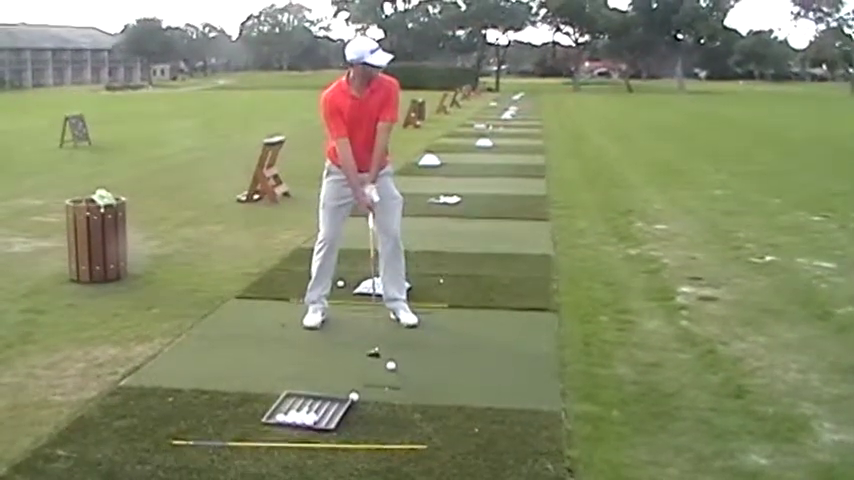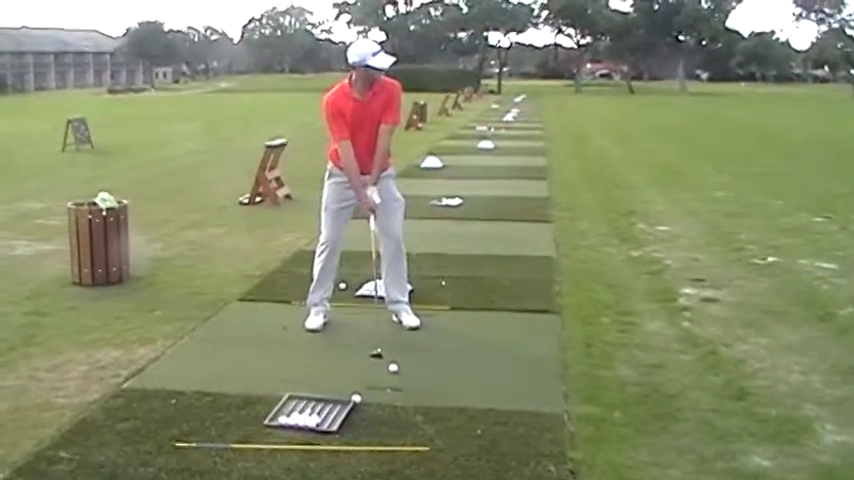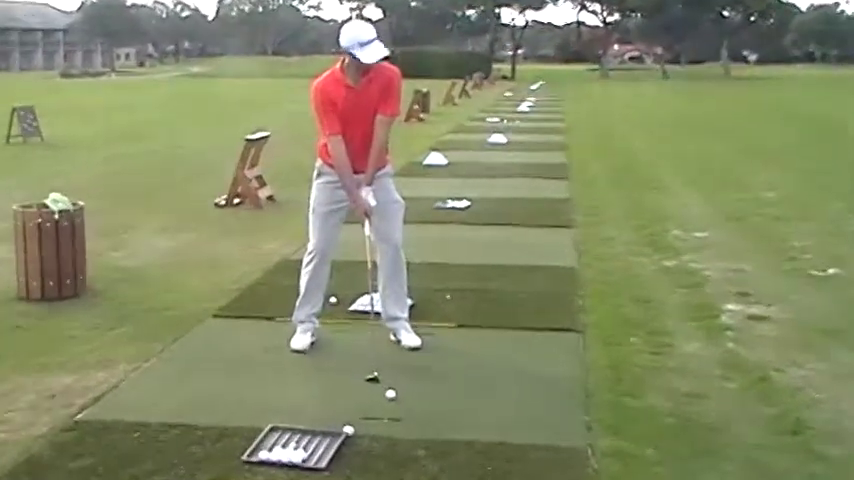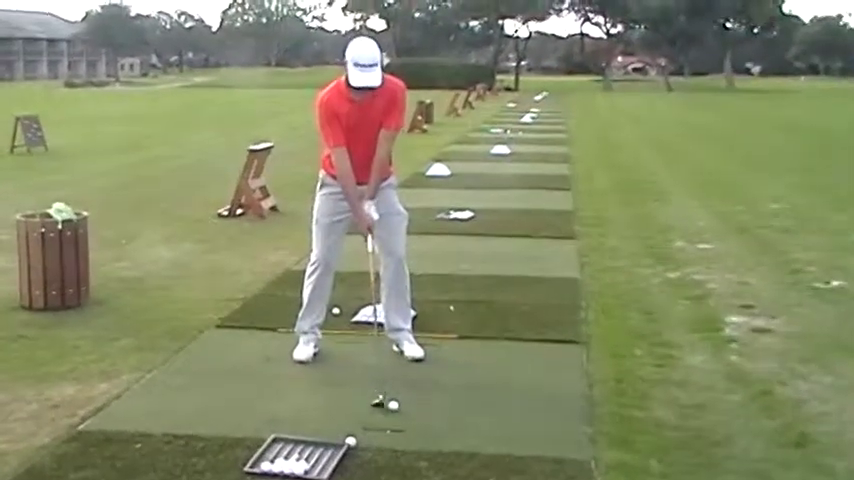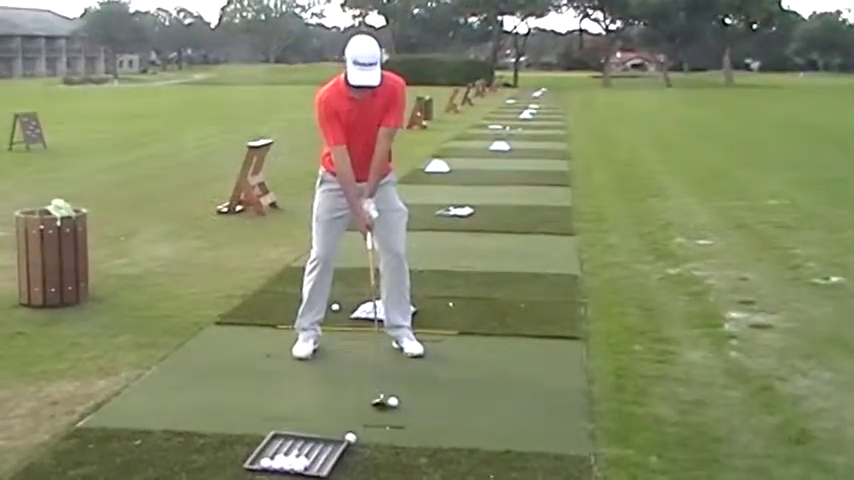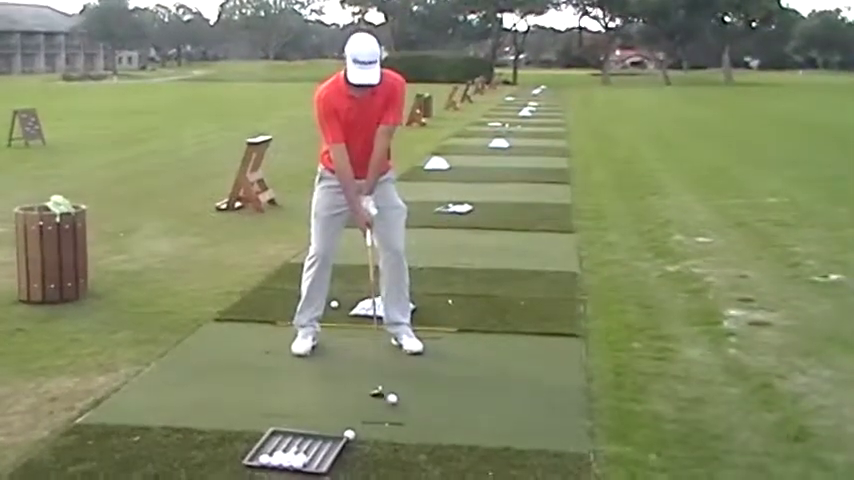
dt=0.4s
person 1, frame 1
left shoulder: (389, 87)
right shoulder: (331, 98)
left elbow: (382, 137)
right elbow: (343, 147)
left wrist: (371, 182)
right wrist: (358, 192)
left hip: (379, 172)
right hip: (340, 173)
left knee: (391, 236)
right knee: (327, 238)
left ankle: (397, 303)
right ankle: (316, 304)
person 1, frame 2
left shoulder: (391, 90)
right shoulder: (334, 100)
left elbow: (384, 139)
right elbow: (345, 149)
left wrist: (373, 184)
right wrist: (360, 193)
left hip: (380, 174)
right hip: (342, 175)
left knee: (393, 238)
right knee: (330, 240)
left ankle: (399, 305)
right ankle: (318, 306)
person 1, frame 3
left shoulder: (390, 77)
right shoulder: (323, 88)
left elbow: (381, 133)
right elbow: (335, 145)
left wrist: (368, 184)
right wrist: (354, 195)
left hip: (377, 173)
right hip: (332, 174)
left knee: (392, 245)
right knee: (319, 249)
left ankle: (398, 322)
right ankle: (305, 324)
person 1, frame 4
left shoulder: (395, 91)
right shoulder: (328, 100)
left elbow: (384, 147)
right elbow: (340, 157)
left wrist: (370, 198)
right wrist: (357, 209)
left hip: (380, 184)
right hip: (336, 185)
left knee: (395, 257)
right knee: (322, 259)
left ankle: (401, 333)
right ankle: (308, 334)
person 1, frame 5
left shoulder: (395, 88)
right shoulder: (328, 98)
left elbow: (383, 145)
right elbow: (340, 156)
left wrist: (369, 196)
right wrist: (356, 208)
left hip: (380, 181)
right hip: (336, 181)
left knee: (395, 253)
right knee: (321, 256)
left ankle: (401, 330)
right ankle: (308, 331)
person 1, frame 6
left shoulder: (395, 86)
right shoulder: (327, 95)
left elbow: (382, 143)
right elbow: (338, 154)
left wrist: (367, 193)
right wrist: (355, 205)
left hip: (379, 178)
right hip: (334, 179)
left knee: (394, 250)
right knee: (320, 253)
left ankle: (400, 326)
right ankle: (306, 327)
